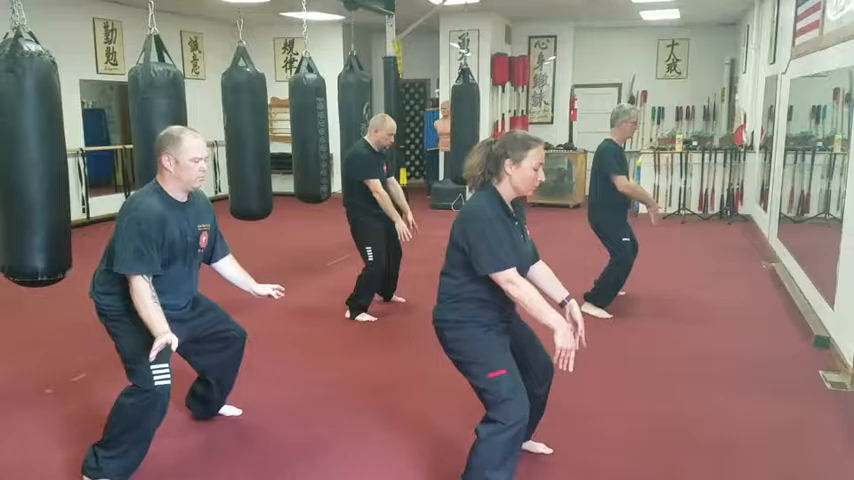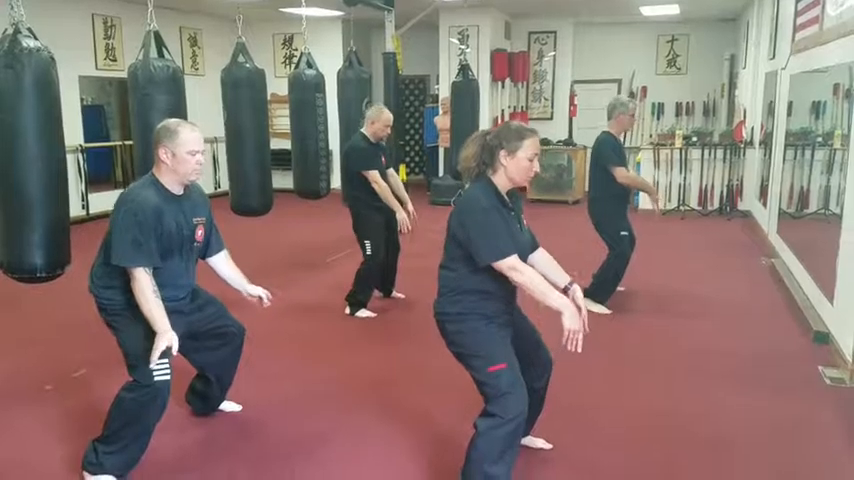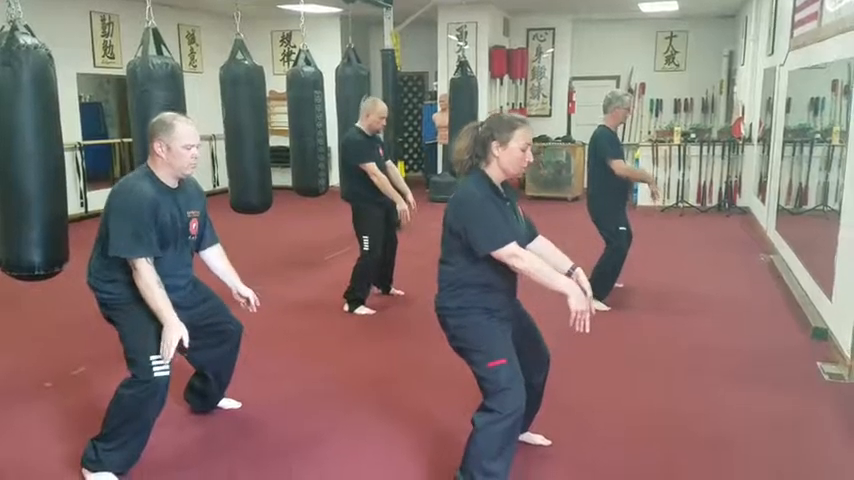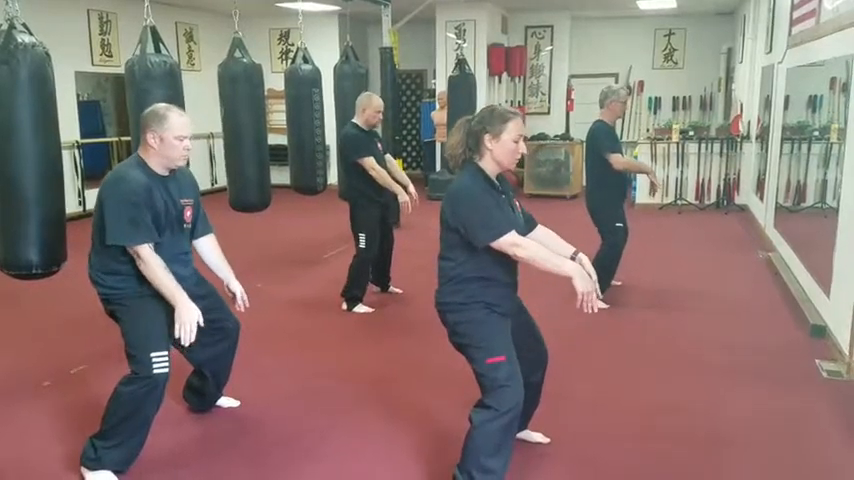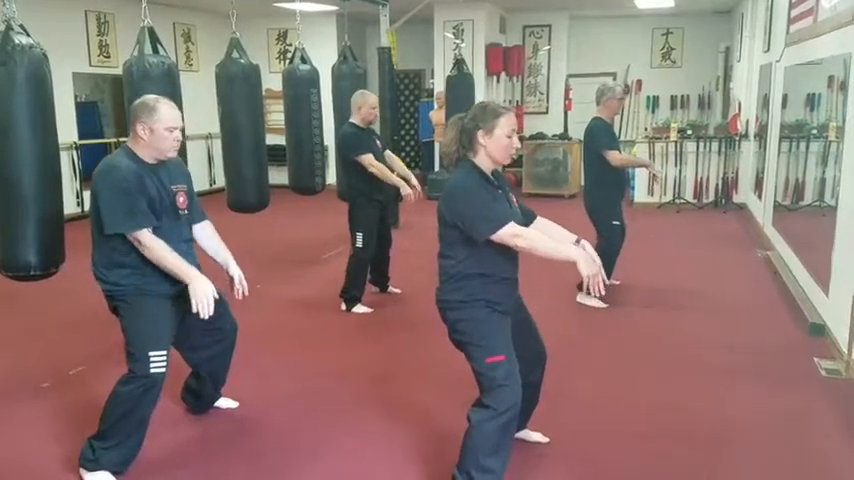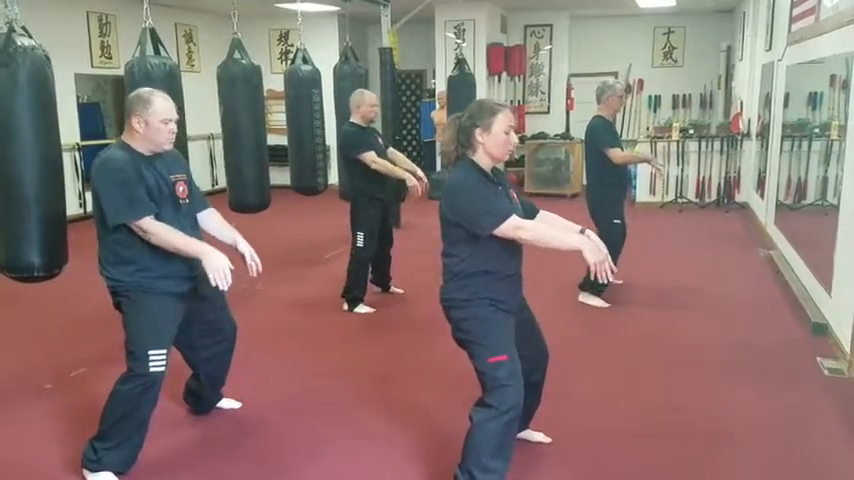
dt=0.2s
person 1, frame 1
left shoulder: (199, 203)
right shoulder: (144, 212)
left elbow: (220, 257)
right elbow: (139, 282)
left wrist: (254, 286)
right wrist: (162, 331)
left hip: (181, 301)
right hip: (129, 308)
left knee: (231, 338)
right knee: (154, 387)
left ankle: (205, 403)
person 1, frame 2
left shoulder: (196, 196)
right shoulder: (140, 204)
left elbow: (215, 251)
right elbow: (139, 275)
left wrist: (245, 286)
right wrist: (163, 328)
left hip: (181, 294)
right hip: (127, 300)
left knee: (229, 333)
right knee: (153, 381)
left ankle: (205, 399)
person 1, frame 3
left shoulder: (191, 189)
right shoulder: (134, 195)
left elbow: (209, 246)
right elbow: (141, 267)
left wrist: (237, 285)
right wrist: (170, 321)
left hip: (179, 285)
right hip: (128, 294)
left knee: (227, 330)
right knee: (152, 375)
left ankle: (204, 396)
person 1, frame 4
left shoulder: (184, 178)
right shoulder: (126, 183)
left elbow: (203, 235)
right elbow: (142, 253)
left wrist: (230, 279)
right wrist: (180, 303)
left hip: (180, 278)
right hip: (131, 288)
left knee: (224, 328)
right knee: (151, 372)
left ankle: (203, 395)
person 1, frame 5
left shoulder: (175, 168)
right shoulder: (116, 173)
left elbow: (199, 222)
right elbow: (143, 239)
left wrist: (229, 261)
right wrist: (193, 277)
left hip: (184, 277)
right hip: (137, 286)
left knee: (221, 330)
right knee: (148, 372)
left ankle: (202, 397)
person 1, frame 6
left shoulder: (173, 159)
right shoulder: (113, 166)
left elbow: (201, 210)
right elbow: (146, 227)
left wrist: (238, 240)
right wrist: (204, 252)
left hip: (188, 276)
right hip: (144, 285)
left knee: (220, 333)
right knee: (146, 371)
left ankle: (204, 398)
person 2, frame 1
left shoulder: (513, 208)
right shoulder: (480, 215)
left elbow: (533, 264)
right elbow: (510, 281)
left wrist: (568, 302)
right wrist: (557, 325)
left hip: (499, 314)
right hip: (468, 323)
left knee: (539, 371)
right knee: (510, 408)
left ankle: (518, 437)
person 2, frame 2
left shoulder: (509, 199)
right shoulder: (476, 205)
left elbow: (534, 251)
right elbow: (513, 268)
left wrist: (571, 287)
right wrist: (563, 306)
left hip: (500, 307)
right hip: (469, 315)
left knee: (538, 366)
right knee: (508, 401)
left ankle: (516, 433)
person 2, frame 3
left shoulder: (503, 191)
right shoulder: (471, 198)
left elbow: (534, 240)
right elbow: (514, 257)
left wrist: (574, 270)
right wrist: (568, 288)
left hip: (500, 301)
right hip: (471, 310)
left knee: (535, 362)
right knee: (506, 396)
left ankle: (515, 429)
person 2, frame 4
left shoulder: (498, 184)
right shoulder: (466, 192)
left elbow: (533, 228)
right elbow: (514, 245)
left wrist: (577, 255)
right wrist: (572, 271)
left hip: (501, 297)
right hip: (471, 305)
left knee: (533, 359)
right knee: (504, 393)
left ankle: (513, 427)
person 2, frame 5
left shoulder: (495, 180)
right shoulder: (463, 188)
left elbow: (534, 221)
right elbow: (516, 237)
left wrist: (579, 242)
right wrist: (577, 255)
left hip: (502, 295)
right hip: (471, 303)
left knee: (532, 359)
right knee: (502, 391)
left ankle: (513, 426)
person 2, frame 6
left shoulder: (495, 178)
right shoulder: (463, 186)
left elbow: (537, 214)
right elbow: (519, 230)
left wrist: (584, 232)
right wrist: (582, 244)
left hip: (505, 294)
right hip: (475, 302)
left knee: (534, 360)
right knee: (503, 390)
left ankle: (515, 426)
person 3, frame 1
left shoulder: (615, 149)
right shoulder: (608, 150)
left elbow: (626, 182)
right elbow: (623, 186)
left wrist: (647, 201)
right wrist: (650, 203)
left hip: (613, 212)
right hip: (604, 214)
left knee: (630, 249)
right knee: (623, 257)
left ankle: (607, 286)
right ankle: (592, 301)
person 3, frame 2
left shoulder: (612, 141)
right shoulder: (606, 142)
left elbow: (625, 173)
right elbow: (622, 177)
left wrist: (646, 188)
right wrist: (650, 190)
left hip: (613, 206)
right hip: (604, 207)
left knee: (627, 243)
right knee: (621, 251)
left ankle: (605, 282)
right ankle: (592, 298)
person 3, frame 3
left shoulder: (609, 134)
right shoulder: (603, 136)
left elbow: (620, 168)
right elbow: (620, 169)
left wrist: (644, 178)
right wrist: (649, 179)
left hip: (611, 200)
right hip: (603, 202)
left knee: (624, 239)
right knee: (617, 246)
left ankle: (604, 279)
right ankle: (592, 295)
person 3, frame 4
left shoulder: (606, 129)
right shoulder: (600, 130)
left elbow: (618, 162)
right elbow: (618, 163)
left wrist: (643, 170)
right wrist: (647, 169)
left hip: (610, 197)
right hip: (601, 198)
left knee: (619, 237)
right knee: (613, 242)
left ankle: (603, 277)
person 3, frame 5
left shoulder: (604, 126)
right shoulder: (597, 127)
left elbow: (614, 159)
right elbow: (615, 159)
left wrist: (640, 165)
right wrist: (645, 163)
left hip: (608, 194)
right hip: (600, 196)
left knee: (616, 236)
right knee: (609, 240)
left ankle: (601, 275)
right ankle: (586, 291)
person 3, frame 6
left shoulder: (605, 124)
right shoulder: (598, 125)
left elbow: (616, 157)
right elbow: (617, 157)
left wrist: (640, 163)
right wrist: (648, 158)
left hip: (610, 192)
right hip: (602, 194)
left knee: (616, 236)
right knee: (609, 240)
right ankle: (588, 290)
person 4, frame 1
left shoulder: (380, 153)
right shoulder: (360, 155)
left elbow: (392, 184)
right elbow: (377, 191)
left wrist: (407, 212)
right wrist: (397, 220)
left hip: (379, 212)
right hip: (362, 215)
left knee: (394, 252)
right knee: (376, 262)
left ankle: (386, 292)
right ankle: (355, 308)
person 4, frame 2
left shoulder: (377, 145)
right shoulder: (358, 147)
left elbow: (391, 175)
right elbow: (376, 182)
left wrist: (407, 202)
right wrist: (398, 210)
left hip: (381, 206)
right hip: (365, 209)
left knee: (392, 247)
right knee: (374, 256)
left ankle: (385, 288)
right ankle: (355, 304)
person 4, frame 3
left shoulder: (374, 138)
right shoulder: (354, 140)
left elbow: (389, 167)
right elbow: (374, 175)
left wrist: (407, 193)
right wrist: (398, 200)
left hip: (381, 201)
right hip: (365, 204)
left knee: (389, 244)
right knee: (371, 252)
left ankle: (383, 285)
right ankle: (353, 301)
person 4, frame 4
left shoulder: (372, 134)
right shoulder: (351, 136)
left elbow: (389, 161)
right elbow: (373, 169)
left wrist: (408, 184)
right wrist: (399, 192)
left hip: (380, 199)
right hip: (363, 202)
left knee: (386, 243)
right knee: (366, 250)
left ankle: (382, 283)
right ankle: (351, 300)
person 4, frame 5
left shoulder: (370, 132)
right shoulder: (349, 135)
left elbow: (389, 156)
right elbow: (372, 165)
left wrist: (410, 176)
right wrist: (401, 185)
left hip: (379, 198)
right hip: (362, 201)
left knee: (383, 243)
right knee: (363, 249)
left ankle: (380, 283)
right ankle: (350, 300)
person 4, frame 6
left shoulder: (371, 131)
right shoulder: (350, 134)
left elbow: (392, 153)
right elbow: (374, 162)
left wrist: (415, 169)
right wrist: (406, 177)
left hip: (382, 198)
right hip: (365, 201)
left knee: (384, 243)
right knee: (363, 248)
left ankle: (382, 283)
right ankle: (352, 300)
